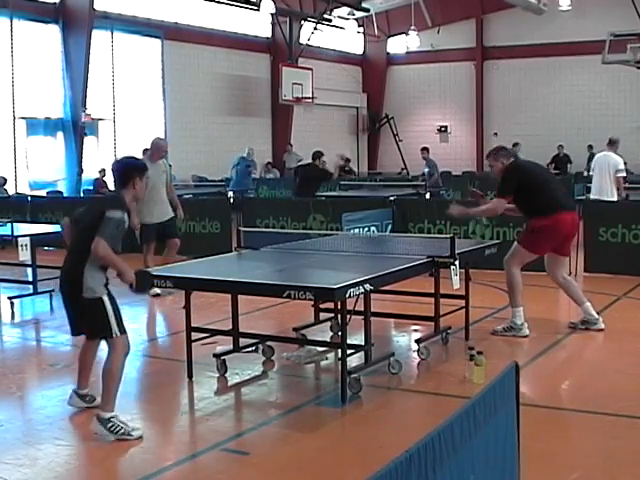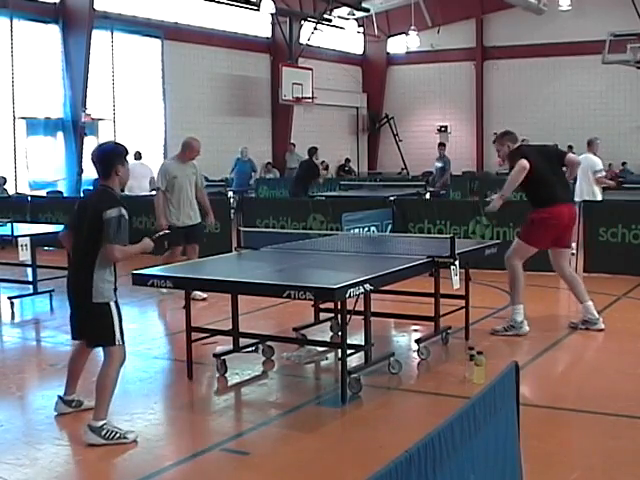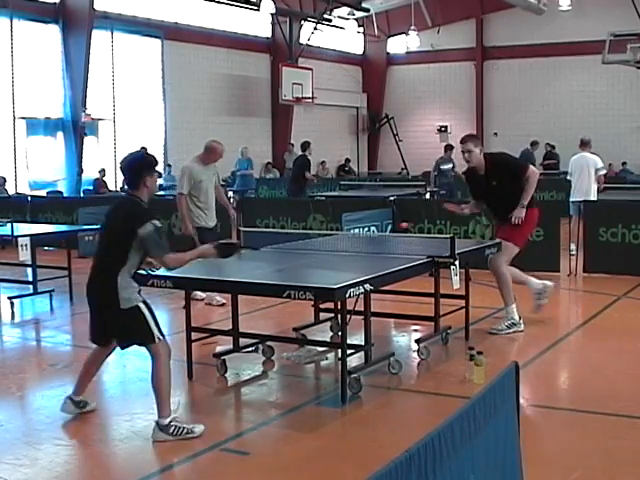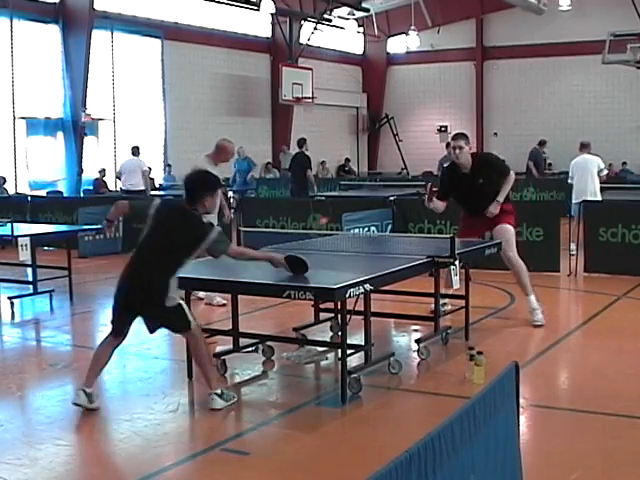
dt=0.5s
person 1, frame 1
left shoulder: (101, 203)
right shoulder: (119, 210)
left elbow: (67, 226)
right elbow: (99, 249)
right wrist: (124, 269)
left hip: (72, 278)
right hip: (89, 284)
left knee: (94, 336)
right knee: (120, 345)
left ankle: (81, 393)
right ankle: (106, 416)
person 1, frame 2
left shoulder: (87, 200)
right shoulder: (113, 205)
left elbow: (66, 237)
right elbow: (115, 253)
right wrist: (142, 246)
left hip: (78, 283)
right hip: (98, 289)
left knee: (86, 342)
right knee: (115, 353)
left ankle: (68, 398)
right ankle: (98, 425)
person 1, frame 3
left shoulder: (118, 208)
right shoulder: (145, 218)
right elbow: (170, 261)
right wrist: (200, 251)
left hip: (98, 288)
right hip: (122, 293)
left knee: (106, 344)
right knee: (161, 350)
left ankle: (76, 399)
right ankle: (165, 422)
person 1, frame 4
left shoulder: (162, 207)
right shoulder: (205, 230)
left elbow: (122, 205)
right elbow: (237, 251)
left wrist: (110, 220)
right wrist: (271, 257)
left hip: (131, 284)
right hip: (160, 292)
left knee: (115, 336)
right knee: (194, 335)
left ankle: (85, 390)
right ankle: (216, 393)
person 2, frame 1
left shoulder: (512, 171)
right shoulder: (526, 169)
left elbow: (496, 208)
left wrist: (465, 212)
right wrist: (507, 207)
left hip: (551, 221)
right hip: (569, 218)
left knee: (511, 263)
right knee: (557, 274)
left ankle: (518, 323)
right ankle: (592, 317)
person 2, frame 2
left shoulder: (518, 153)
right shoulder: (544, 150)
left elbow: (523, 167)
right elbow: (575, 161)
left wrist: (502, 195)
right wrist: (563, 181)
left hip: (548, 213)
right hip: (567, 210)
left knee: (513, 259)
right knee: (563, 268)
left ankle: (518, 320)
right ankle: (592, 317)
person 2, frame 3
left shoulder: (500, 160)
right shoulder: (470, 175)
left elbow: (533, 173)
right elbow: (480, 202)
left wrist: (522, 206)
right wrist: (465, 208)
left hip: (522, 215)
right hip: (503, 217)
left knee: (497, 262)
right knee: (496, 265)
left ankle: (513, 319)
right ankle: (539, 286)
person 2, frame 4
left shoulder: (487, 160)
right shoulder: (448, 173)
left elbow: (510, 175)
right elbow: (441, 204)
left wrist: (497, 202)
right wrist: (433, 204)
left hip: (499, 212)
right hip: (472, 216)
left knee: (510, 256)
left ankle: (533, 304)
person 3, frame 1
left shoulder: (164, 165)
left wrist: (178, 207)
left hip: (166, 214)
right hip: (147, 217)
left knee: (175, 243)
right knee: (149, 249)
person 3, frame 2
left shoulder: (194, 166)
right shoulder: (167, 166)
left elbow: (200, 191)
right elbow: (159, 193)
left wrist: (209, 211)
right wrist: (160, 217)
left hip: (194, 218)
right hip: (174, 220)
left knee: (193, 251)
right knee: (176, 252)
person 3, frame 3
left shoulder: (212, 167)
right shoulder: (189, 168)
right elbow: (181, 196)
left wrist: (229, 207)
right wrist: (186, 223)
left hip: (211, 220)
right hip: (197, 222)
left ankle: (195, 289)
right ankle: (208, 293)
person 3, frame 4
left shoulder: (218, 166)
right shoulder: (203, 168)
left wrist: (225, 207)
left hip: (212, 220)
right hip: (203, 221)
right ankle: (209, 294)
